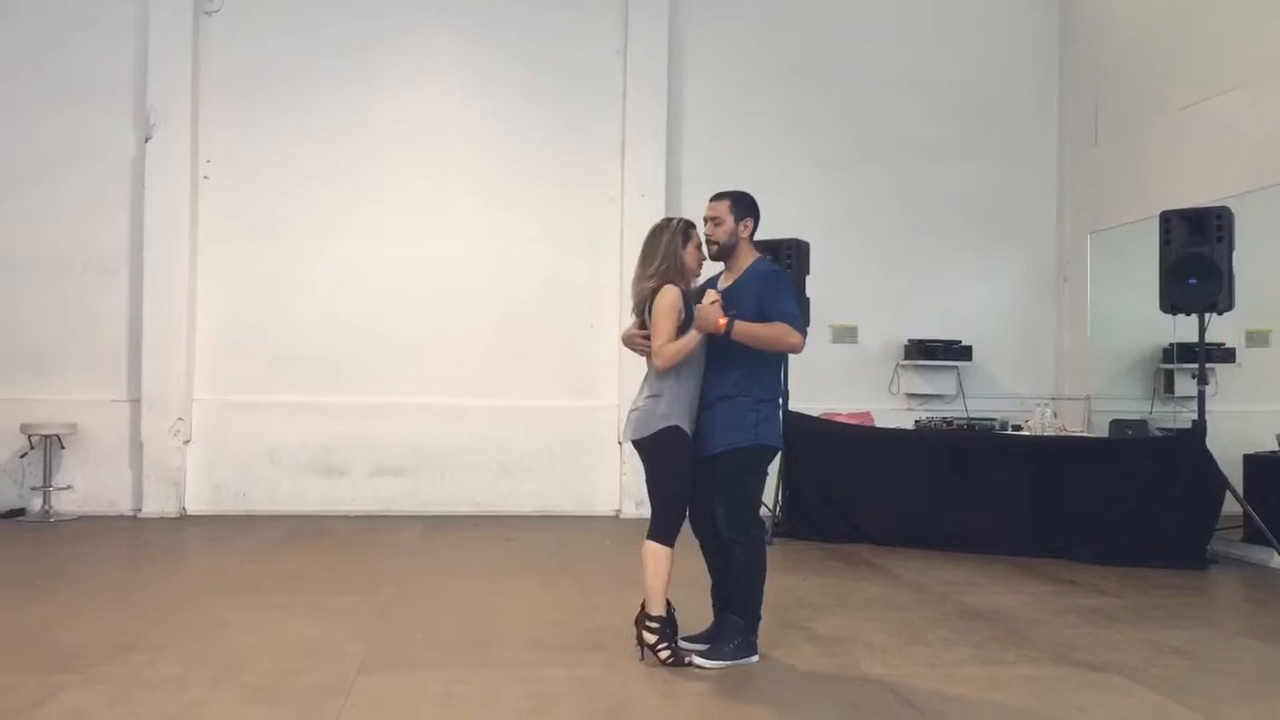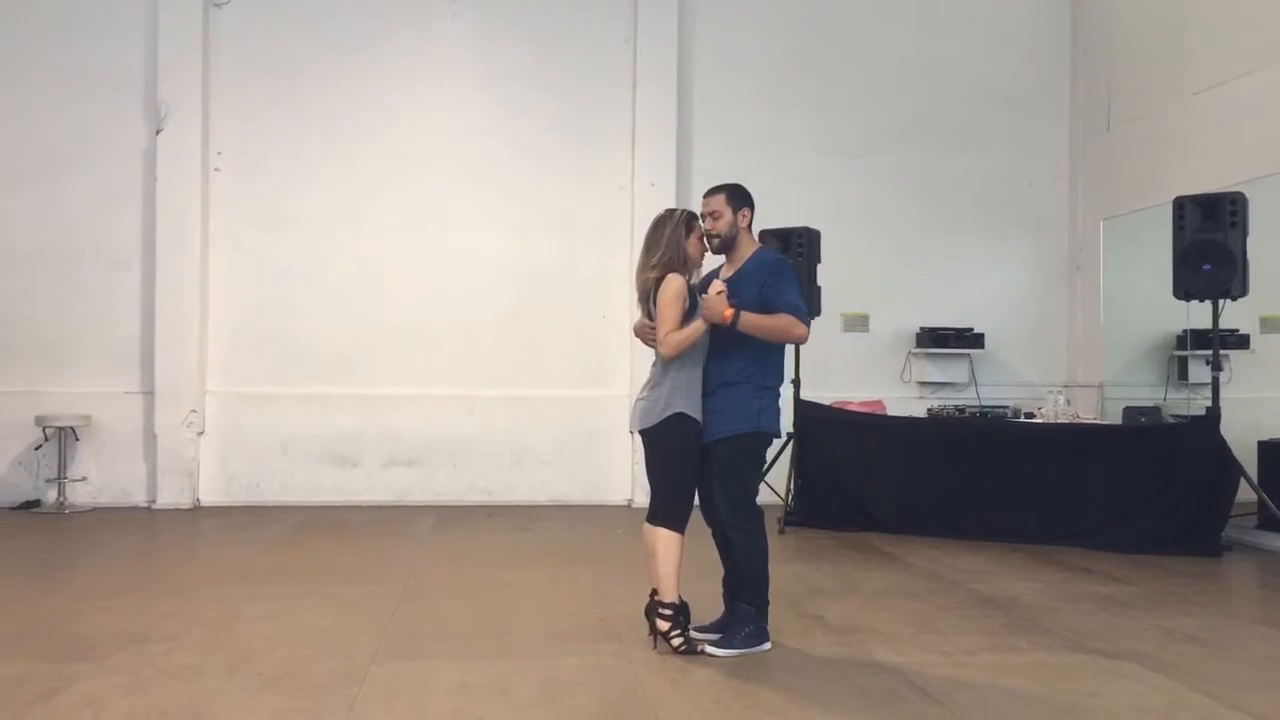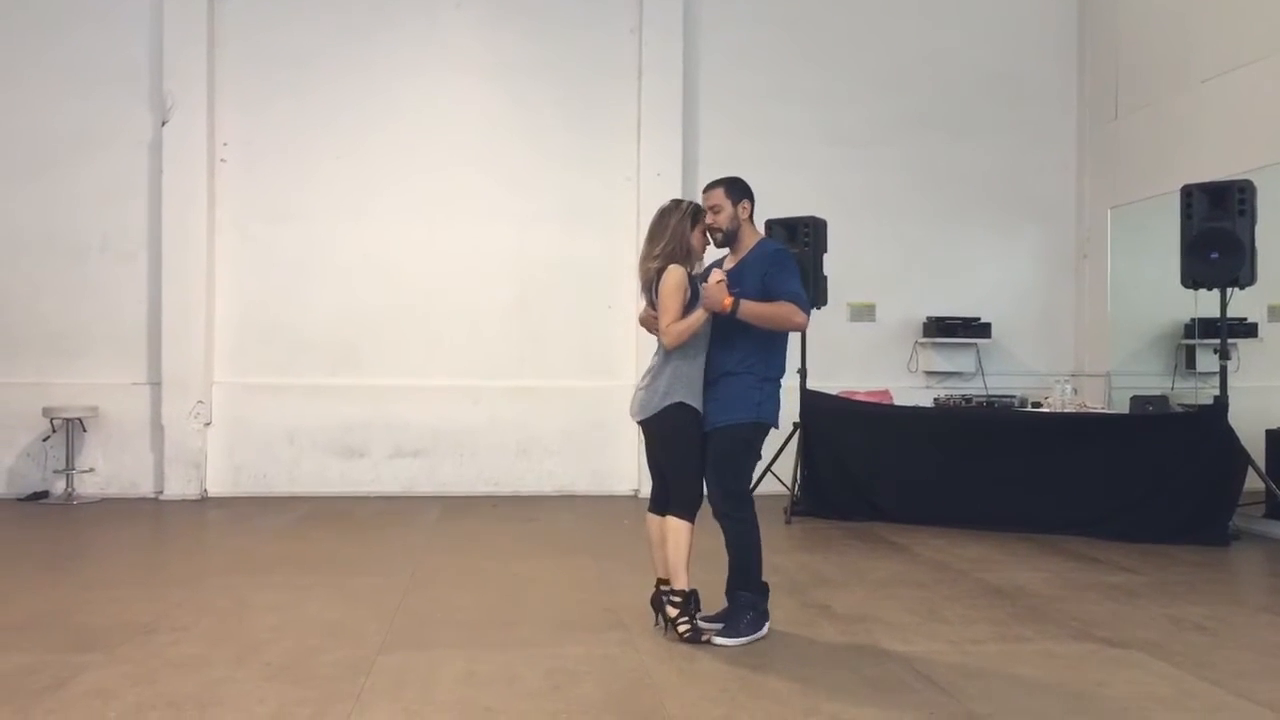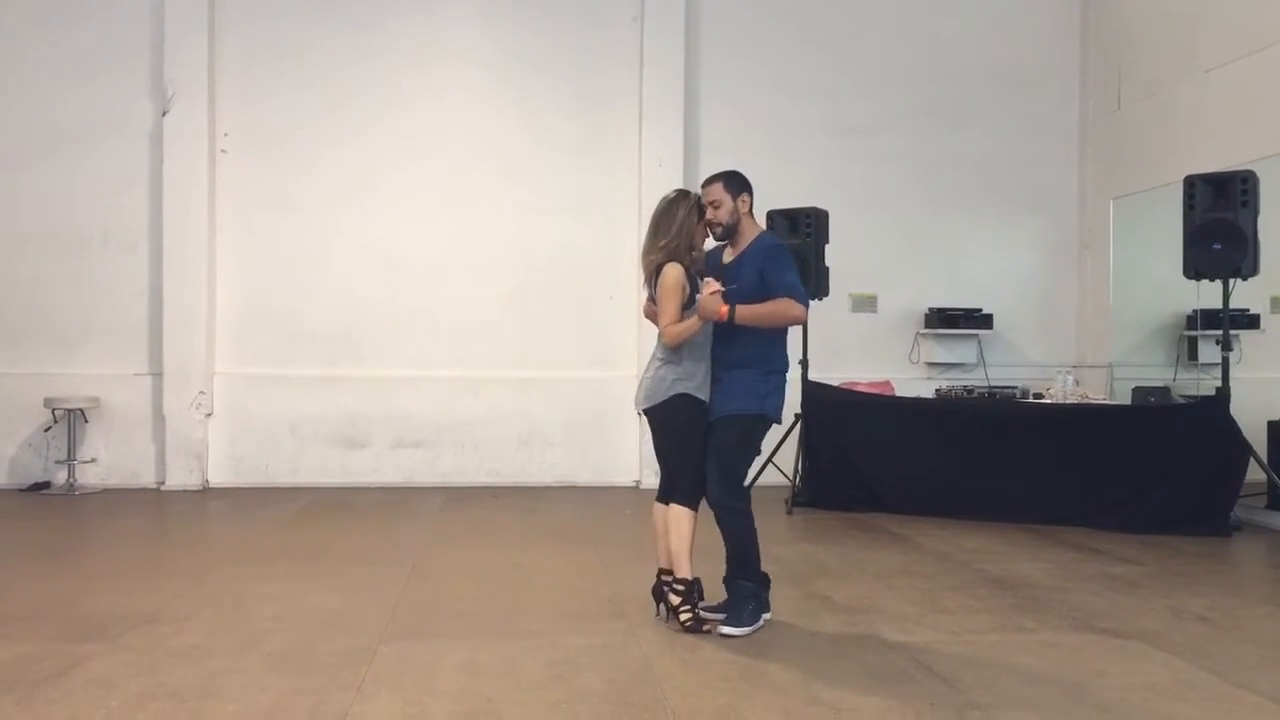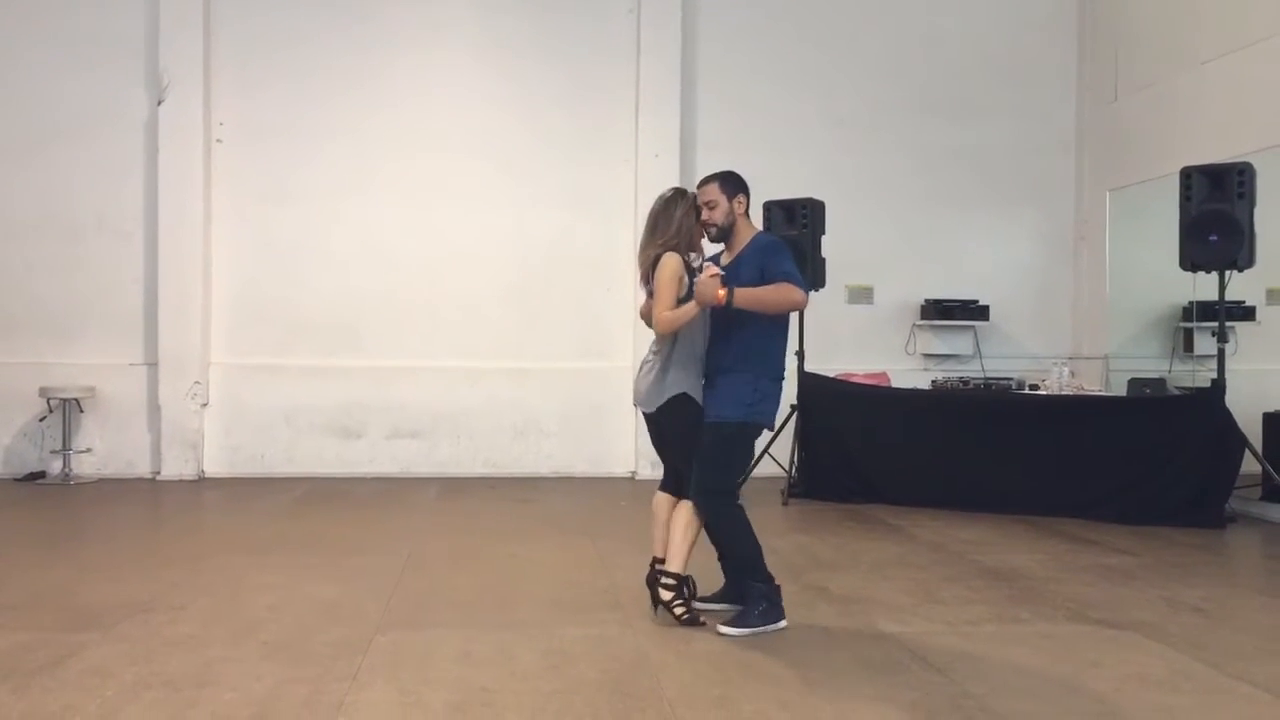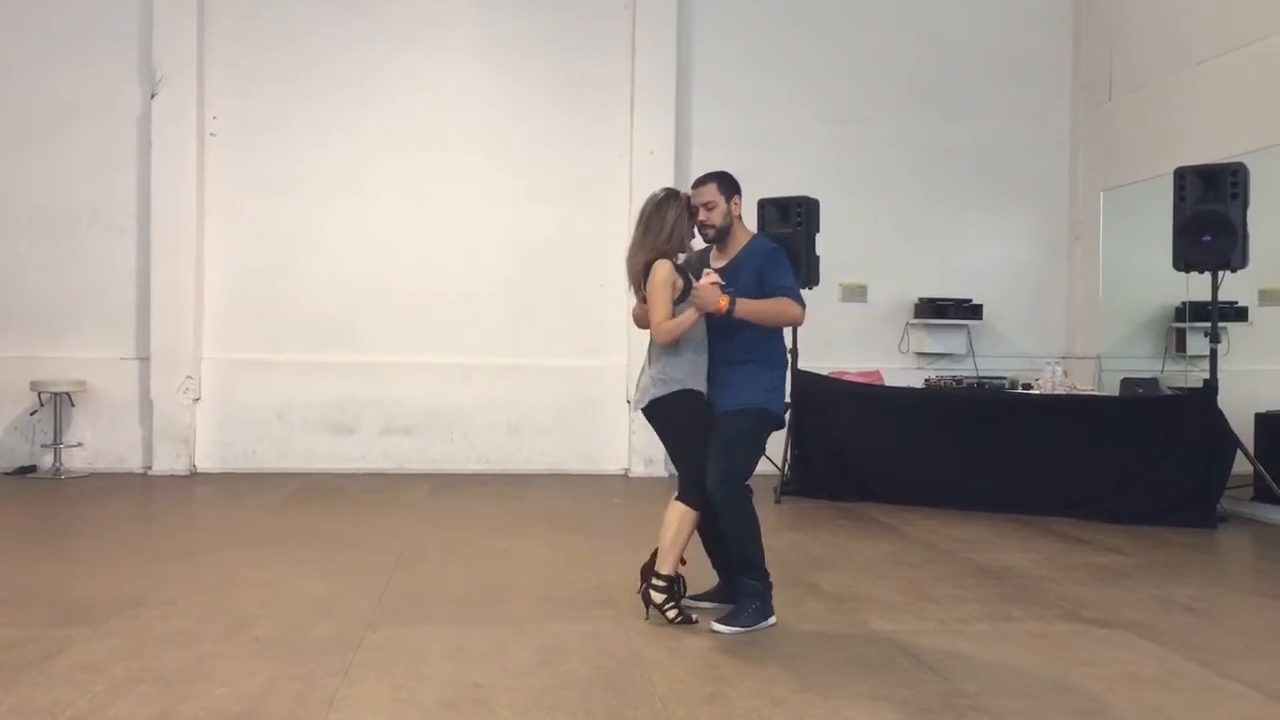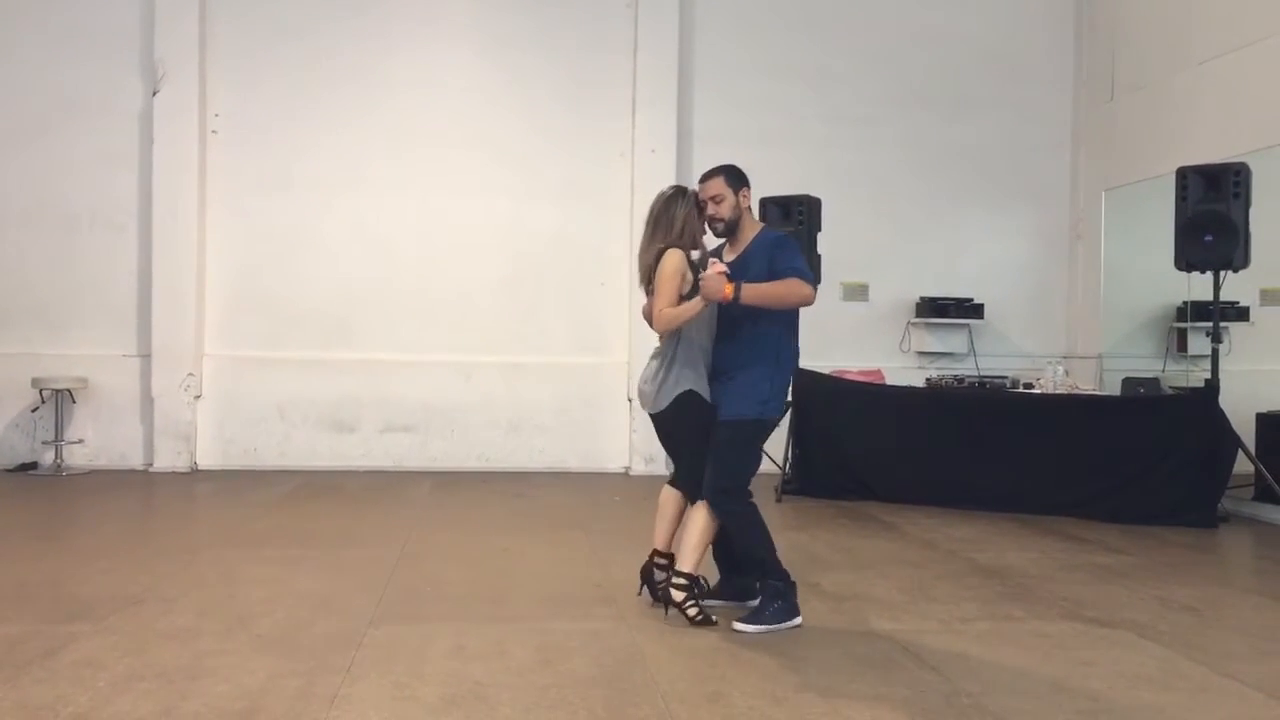
dt=0.4s
person 1, frame 1
left shoulder: (769, 278)
right shoulder: (710, 286)
left elbow: (793, 337)
left wrist: (724, 324)
right wrist: (636, 334)
left hip: (746, 427)
right hip: (709, 426)
left knee: (739, 526)
right knee: (705, 521)
left ankle: (742, 636)
right ankle: (724, 621)
person 1, frame 2
left shoulder: (771, 268)
right shoulder: (712, 279)
left elbow: (797, 328)
left wrist: (730, 315)
right wrist: (646, 326)
left hip: (746, 414)
right hip: (710, 413)
left knee: (738, 513)
right knee: (716, 513)
left ankle: (753, 624)
right ankle: (736, 611)
person 1, frame 3
left shoulder: (773, 258)
right shoulder: (715, 269)
left elbow: (797, 316)
left wrist: (729, 304)
right wrist: (654, 318)
left hip: (746, 402)
right hip: (713, 401)
left knee: (731, 499)
right knee: (723, 499)
left ankle: (751, 608)
right ankle: (741, 603)
person 1, frame 4
left shoulder: (771, 252)
right shoulder: (712, 260)
left elbow: (795, 309)
left wrist: (725, 312)
left hip: (750, 393)
right hip: (717, 392)
left knee: (726, 489)
right knee: (718, 490)
left ankle: (751, 596)
right ankle: (744, 592)
person 1, frame 5
left shoulder: (768, 250)
right shoulder: (713, 264)
left elbow: (796, 296)
left wrist: (724, 295)
left hip: (746, 392)
right hip: (718, 391)
left knee: (712, 492)
right knee: (709, 491)
left ankle: (765, 600)
right ankle: (739, 586)
person 1, frame 6
left shoulder: (766, 254)
right shoulder: (697, 263)
left elbow: (793, 311)
left wrist: (724, 302)
right wrist: (645, 313)
left hip: (752, 391)
right hip: (711, 391)
left knee: (726, 485)
right knee: (699, 487)
left ankle: (757, 596)
right ankle: (732, 581)
person 1, frame 7
left shoulder: (776, 245)
right shoulder: (712, 258)
left elbow: (804, 291)
left wrist: (732, 291)
left hip: (755, 389)
right hip: (719, 388)
left knee: (725, 488)
right knee: (714, 486)
left ankle: (780, 595)
right ankle: (737, 579)
person 2, frame 1
left shoulder: (678, 294)
right shoulder: (670, 293)
right elbow: (661, 357)
right wrist: (703, 327)
left hip: (665, 420)
right hip: (664, 422)
left knee: (665, 518)
right knee: (668, 520)
left ankle: (653, 608)
right ankle: (655, 626)
person 2, frame 2
left shoulder: (675, 284)
right shoulder: (674, 282)
right elbow: (667, 345)
right wrist: (709, 316)
left hip: (664, 410)
right hip: (671, 410)
left knee: (662, 506)
right knee: (675, 509)
left ankle: (661, 599)
right ankle: (668, 613)
person 2, frame 3
left shoulder: (680, 275)
right shoulder: (675, 273)
right elbow: (670, 335)
right wrist: (709, 306)
left hip: (665, 400)
right hip: (673, 401)
left knee: (664, 495)
right knee: (685, 498)
left ankle: (665, 589)
right ankle: (678, 597)
person 2, frame 4
left shoulder: (684, 267)
right shoulder: (674, 270)
left elbow: (652, 311)
right elbow: (670, 334)
right wrist: (706, 313)
left hip: (669, 391)
right hip: (678, 392)
left knee: (671, 485)
right knee: (688, 486)
left ankle: (667, 579)
right ankle: (681, 587)
person 2, frame 5
left shoulder: (675, 263)
right shoulder: (673, 260)
left elbow: (649, 313)
right elbow: (662, 322)
right wrist: (703, 300)
left hip: (662, 387)
right hip: (673, 388)
left knee: (676, 476)
left ankle: (661, 569)
right ankle: (673, 581)
person 2, frame 6
left shoulder: (671, 267)
right shoulder: (663, 267)
left elbow: (645, 318)
right elbow: (661, 332)
right wrist: (701, 306)
left hip: (674, 388)
right hip: (675, 390)
left knee: (692, 479)
right knee: (698, 485)
left ankle: (660, 564)
right ankle: (662, 584)
person 2, frame 7
left shoulder: (683, 261)
right shoulder: (674, 258)
right elbow: (662, 321)
right wrist: (707, 296)
left hip: (674, 386)
right hip: (680, 387)
left knee: (688, 474)
left ankle: (659, 565)
right ankle: (683, 580)
